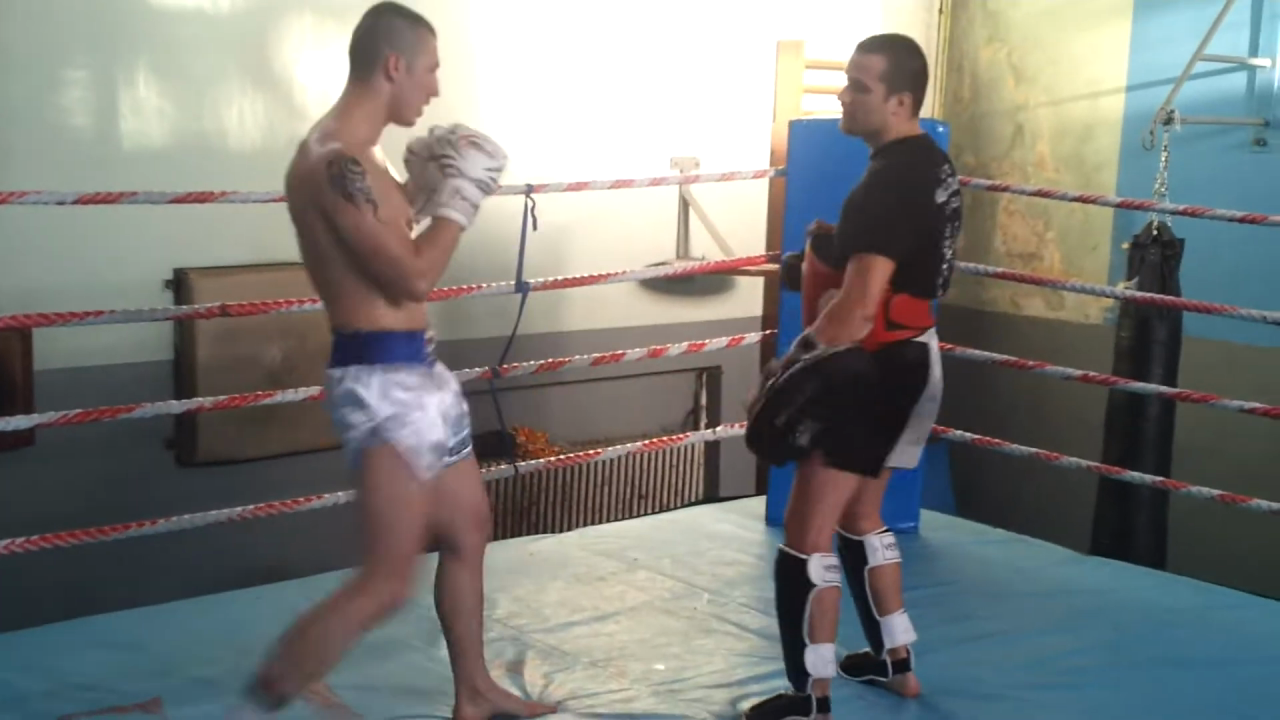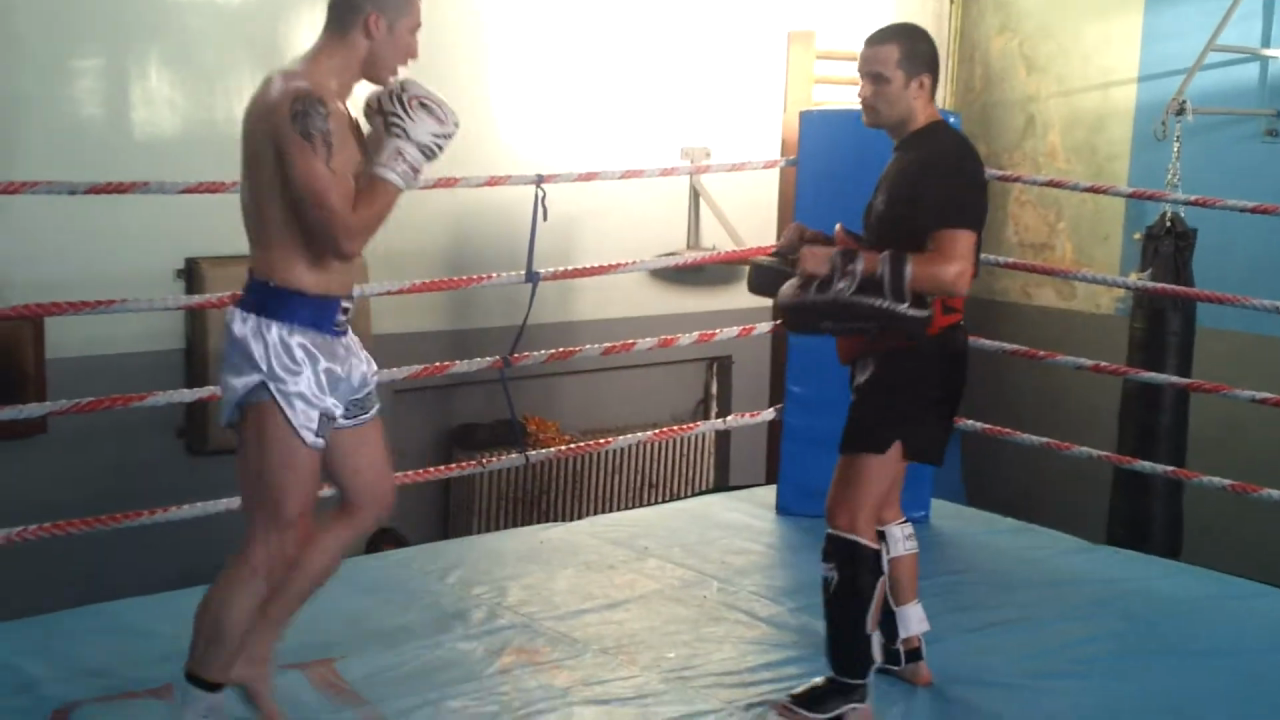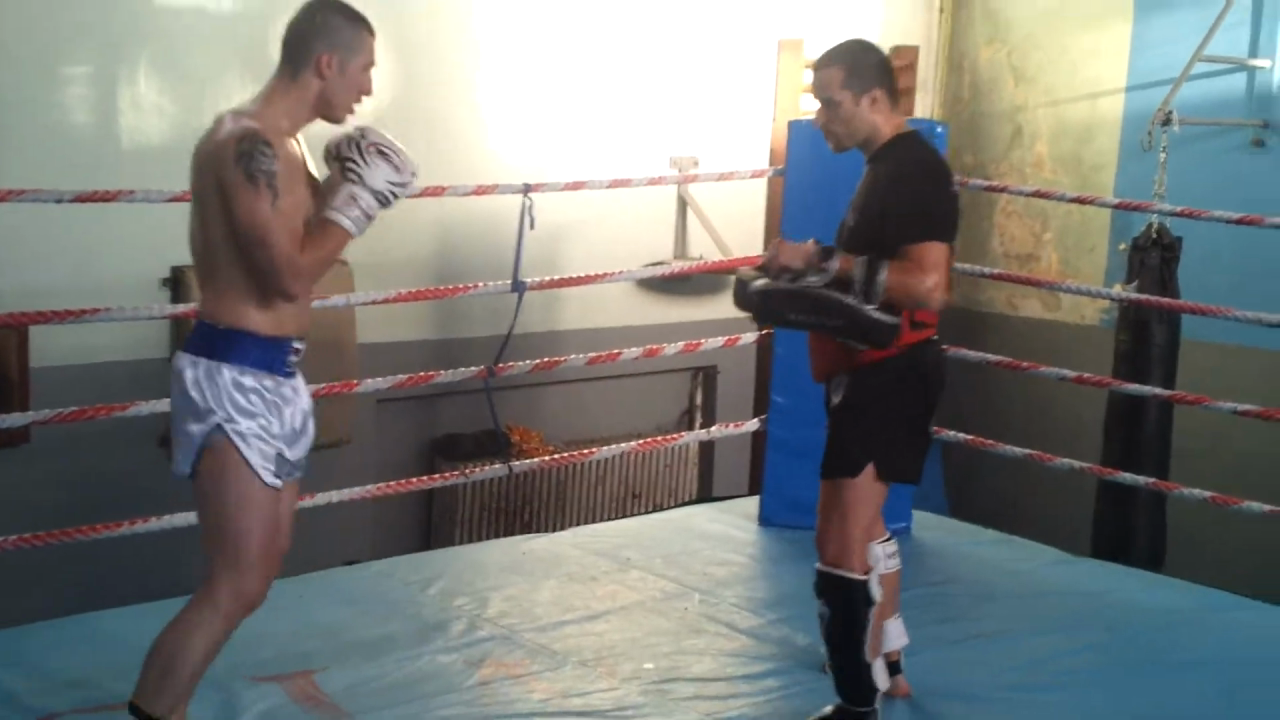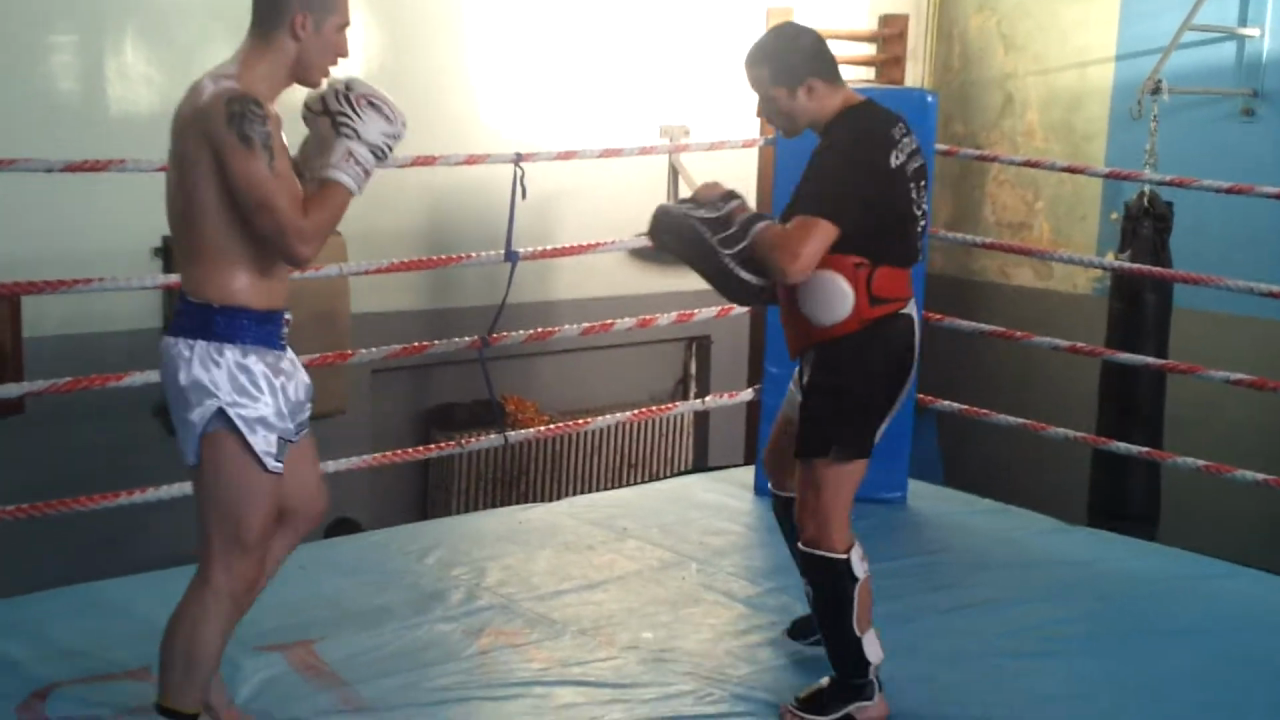
dt=0.3s
person 1, frame 1
left shoulder: (342, 151)
right shoulder: (338, 161)
right elbow: (414, 279)
left wrist: (427, 185)
right wrist: (465, 190)
left hip: (407, 375)
right hip: (383, 378)
left knee: (467, 535)
right knee: (387, 584)
person 1, frame 2
left shoulder: (320, 100)
right shoulder: (303, 103)
right elbow: (344, 236)
left wrist: (384, 144)
right wrist: (406, 152)
left hip: (324, 335)
right hip: (287, 337)
left knee: (368, 502)
right knee: (276, 541)
left ankle: (250, 657)
person 1, frame 3
left shoulder: (274, 143)
right shoulder: (248, 143)
left elbow: (293, 249)
right elbow: (292, 276)
left wrist: (344, 184)
right wrist: (362, 193)
left hip: (268, 375)
right hip: (235, 378)
left knee: (257, 568)
right knee: (234, 584)
person 1, frame 4
left shoulder: (235, 99)
right shoulder: (236, 106)
right elbow: (298, 242)
left wrist: (325, 144)
right wrist: (358, 153)
left hip: (247, 346)
right hip: (228, 353)
left knee: (303, 509)
right knee: (234, 567)
person 2, frame 1
left shoulder: (894, 177)
right shoulder: (924, 166)
left elbow: (861, 302)
left wrist: (787, 376)
right wrist: (834, 249)
left hip: (873, 367)
right hip: (902, 362)
left knee: (807, 531)
right knee: (859, 515)
right ankle: (895, 660)
person 2, frame 2
left shoulder: (944, 159)
right shoulder: (911, 155)
left elbow: (950, 271)
left wrist: (838, 266)
right wrist: (829, 242)
left hip: (916, 358)
right hip: (894, 354)
left knee: (849, 515)
right knee: (881, 505)
right ankle: (907, 648)
person 2, frame 3
left shoulder: (912, 171)
right shoulder: (890, 167)
left elbow: (924, 284)
left wrist: (825, 265)
right wrist: (818, 261)
left hip: (890, 376)
right hip: (877, 373)
left knee: (840, 546)
right knee: (863, 525)
right ankle: (884, 656)
person 2, frame 4
left shoulder: (848, 148)
right shoulder: (880, 125)
left elbow: (792, 261)
left wrist: (726, 213)
right wrist: (766, 229)
left hip: (861, 348)
right hip: (854, 340)
left knee: (821, 523)
right knee: (783, 465)
right ankle: (839, 616)
